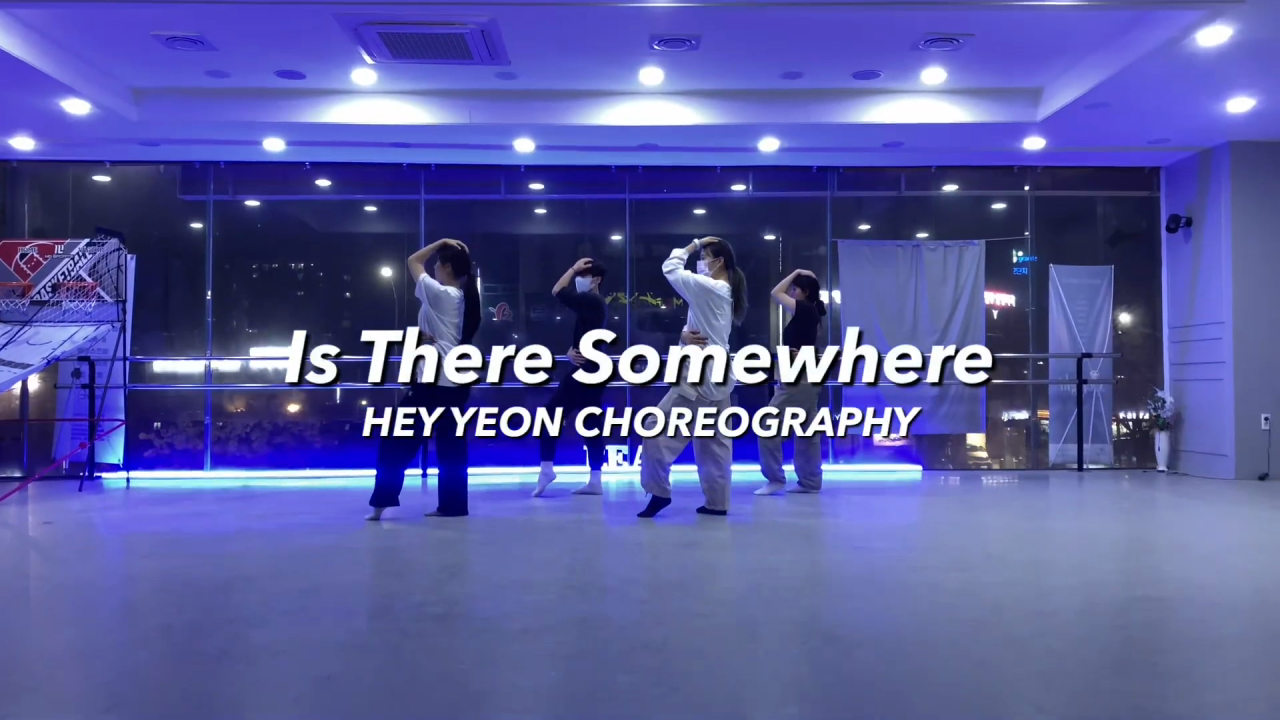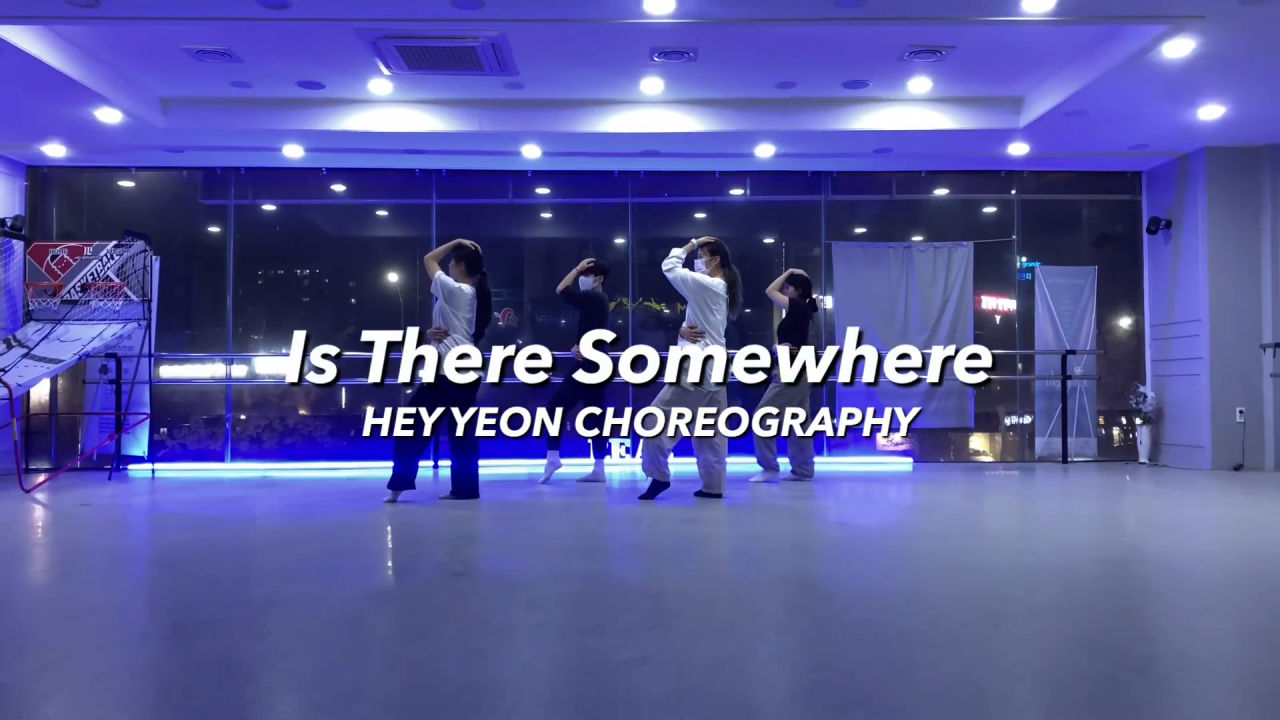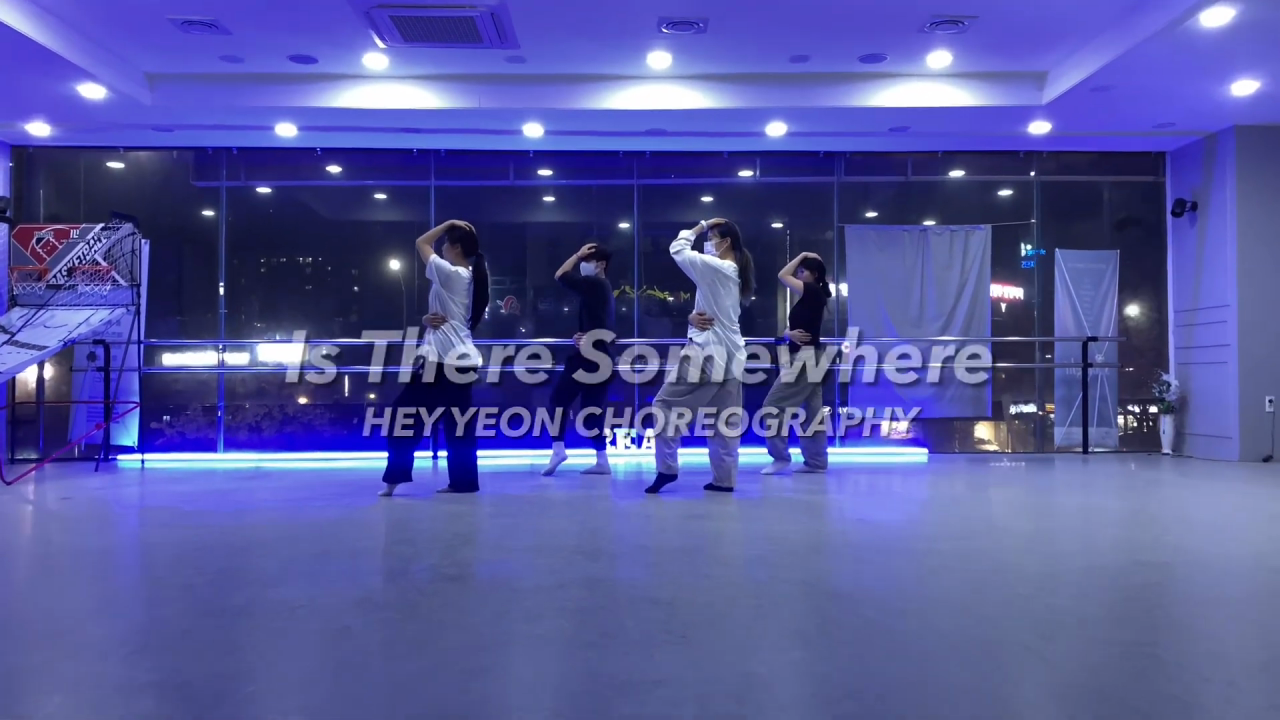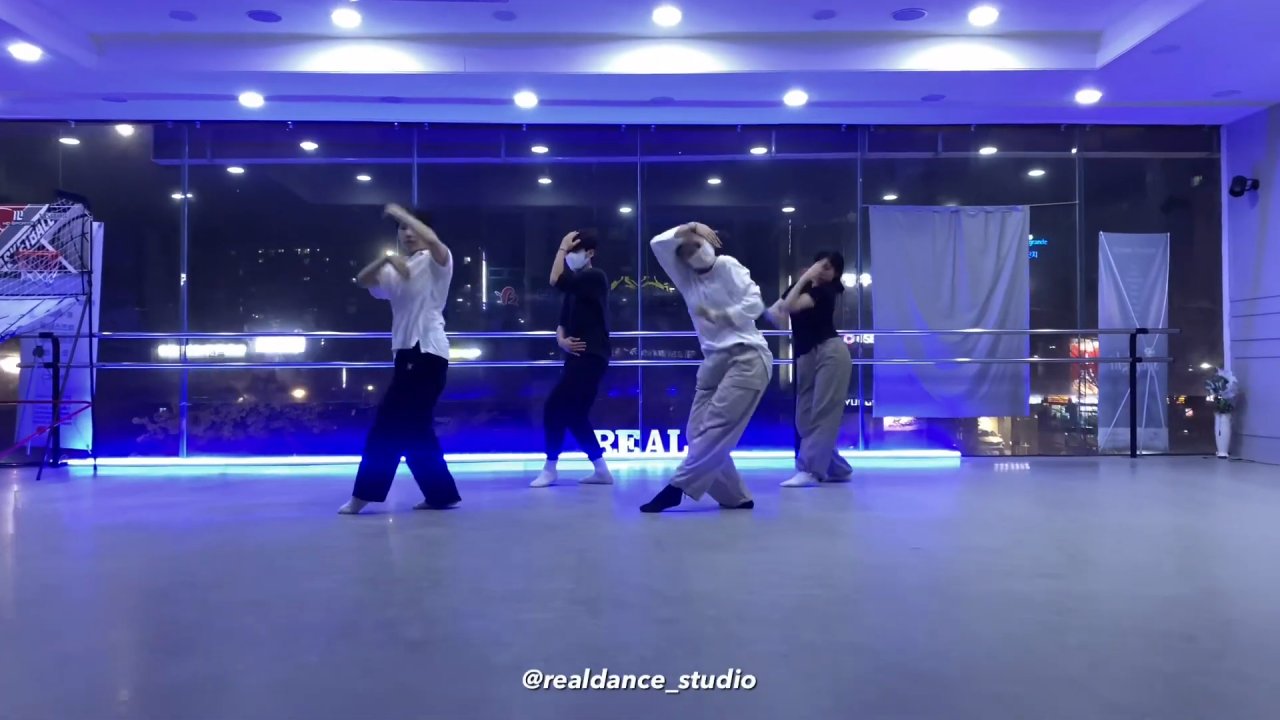
dt=1s
person 1, frame 1
left shoulder: (438, 293)
right shoulder: (463, 297)
left elbow: (413, 261)
left wrist: (441, 243)
right wrist: (422, 338)
left hip: (434, 380)
right hip: (457, 380)
left knee: (397, 439)
right knee: (451, 445)
left ankle: (382, 502)
right ankle: (452, 504)
person 1, frame 2
left shoulder: (453, 290)
right shoulder: (475, 294)
left elbow: (429, 259)
left wrist: (456, 243)
right wrist: (435, 334)
left hip: (447, 372)
right knee: (461, 432)
left ankle: (400, 485)
right ankle: (464, 487)
person 1, frame 3
left shoulder: (449, 274)
right shoulder: (471, 279)
left elbow: (421, 243)
left wrist: (449, 224)
right wrist: (428, 319)
left hip: (441, 359)
right hip: (464, 359)
right knee: (458, 423)
left ankle: (395, 477)
right ankle: (463, 481)
person 1, frame 4
left shoulder: (438, 260)
right shoulder: (398, 269)
left elbow: (431, 239)
right elbow: (363, 280)
right wrist: (387, 259)
left hip: (425, 351)
right hip: (411, 353)
left knee: (391, 422)
right knee: (414, 429)
right ankle: (441, 494)
person 2, frame 1
left shoulder: (708, 288)
right shoulder: (726, 293)
left elbow: (670, 268)
left wrist: (694, 244)
right wrist: (685, 334)
left hip: (700, 374)
left knee: (658, 429)
right knee: (714, 442)
left ankle: (659, 492)
right ankle: (717, 502)
person 2, frame 2
left shoulder: (705, 285)
right shoulder: (722, 289)
left elbow: (669, 266)
left wrist: (692, 244)
left ankle: (659, 475)
right ankle: (713, 486)
person 2, frame 3
left shoulder: (714, 267)
right shoulder: (735, 274)
left elbow: (678, 249)
left wrist: (702, 225)
right wrist: (693, 317)
left hip: (706, 354)
right hip: (729, 355)
left knee: (665, 405)
right knee: (725, 420)
left ankle: (666, 468)
right ankle: (724, 479)
person 2, frame 4
left shoulder: (728, 266)
right shoulder: (685, 275)
left elbow: (754, 303)
right elbow: (659, 244)
left wrist: (718, 315)
right wrist: (688, 230)
left hip: (747, 358)
right hip: (714, 360)
left knee: (717, 430)
right knee: (698, 432)
left ankle: (677, 488)
right ankle: (736, 496)
person 3, frame 1
left shoulder: (591, 300)
right shoulder: (592, 304)
left elbow: (557, 291)
right elbow: (580, 340)
left wrist: (573, 268)
right wrist: (571, 353)
left hip: (585, 372)
right hip: (593, 372)
right knee: (591, 425)
left ankle: (546, 468)
right ankle: (595, 481)
person 3, frame 2
left shoulder: (594, 298)
right shoulder: (597, 302)
left elbow: (561, 290)
left wrist: (577, 268)
right wrist: (576, 348)
left knee: (555, 407)
right knee: (594, 417)
left ankle: (553, 457)
right ankle: (599, 469)
person 3, frame 3
left shoulder: (594, 284)
right shoulder: (602, 289)
left elbow: (560, 275)
left wrist: (577, 254)
right wrist: (578, 337)
left hip: (588, 355)
left knee: (559, 398)
right knee: (592, 408)
left ankle: (558, 448)
right ankle: (602, 461)
person 3, frame 4
left shoulder: (595, 277)
right shoulder: (575, 286)
left elbow: (555, 280)
right elbow: (563, 322)
left wrist: (562, 247)
right wrist: (561, 340)
left hip: (590, 356)
right hip: (580, 357)
left knee: (555, 407)
right knee: (576, 416)
left ankle: (550, 468)
right ankle: (601, 470)
person 4, frame 1
left shoulder: (806, 310)
right shoulder: (806, 315)
left elbow: (776, 293)
right elbow: (792, 345)
left wrist: (796, 273)
right wrist: (783, 353)
left hip: (799, 379)
right hip: (806, 378)
left ankle: (775, 479)
right ankle: (810, 481)
person 4, frame 2
left shoulder: (798, 307)
right shoulder: (800, 312)
left elbow: (770, 291)
right elbow: (782, 341)
left wrist: (789, 272)
right wrist: (778, 348)
right hip: (799, 372)
left ankle: (769, 468)
right ankle: (803, 470)
person 4, frame 3
left shoulder: (814, 292)
right shoulder: (808, 299)
left elbow: (782, 275)
right elbow: (789, 328)
left wrist: (802, 255)
right wrist: (790, 334)
left hip: (804, 358)
left knee: (773, 405)
right knee: (811, 412)
left ankle: (780, 458)
right ankle: (816, 461)
person 4, frame 4
left shoulder: (825, 292)
right shoulder: (801, 289)
left elbow: (789, 306)
right elbow: (772, 311)
left wrist: (803, 280)
right wrist: (778, 312)
left hip: (830, 353)
right hip: (806, 357)
left knee: (823, 415)
right knee: (805, 418)
left ankle: (810, 471)
right ankle: (838, 470)
